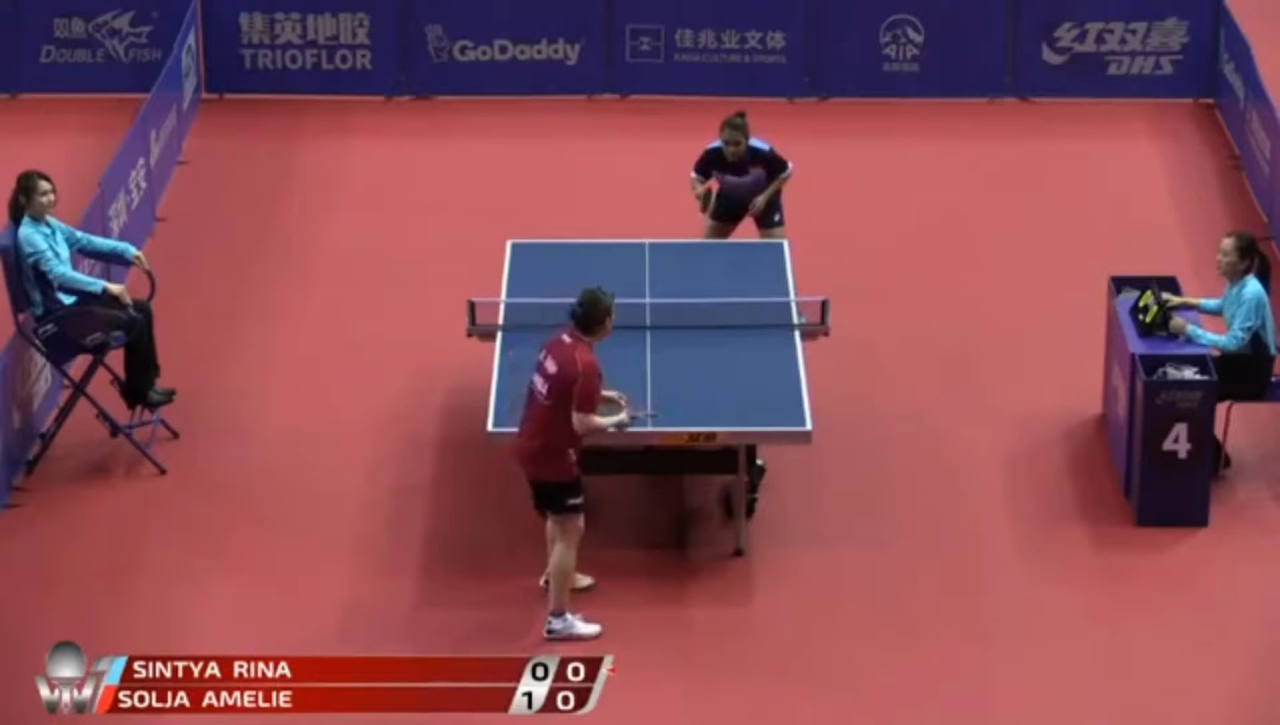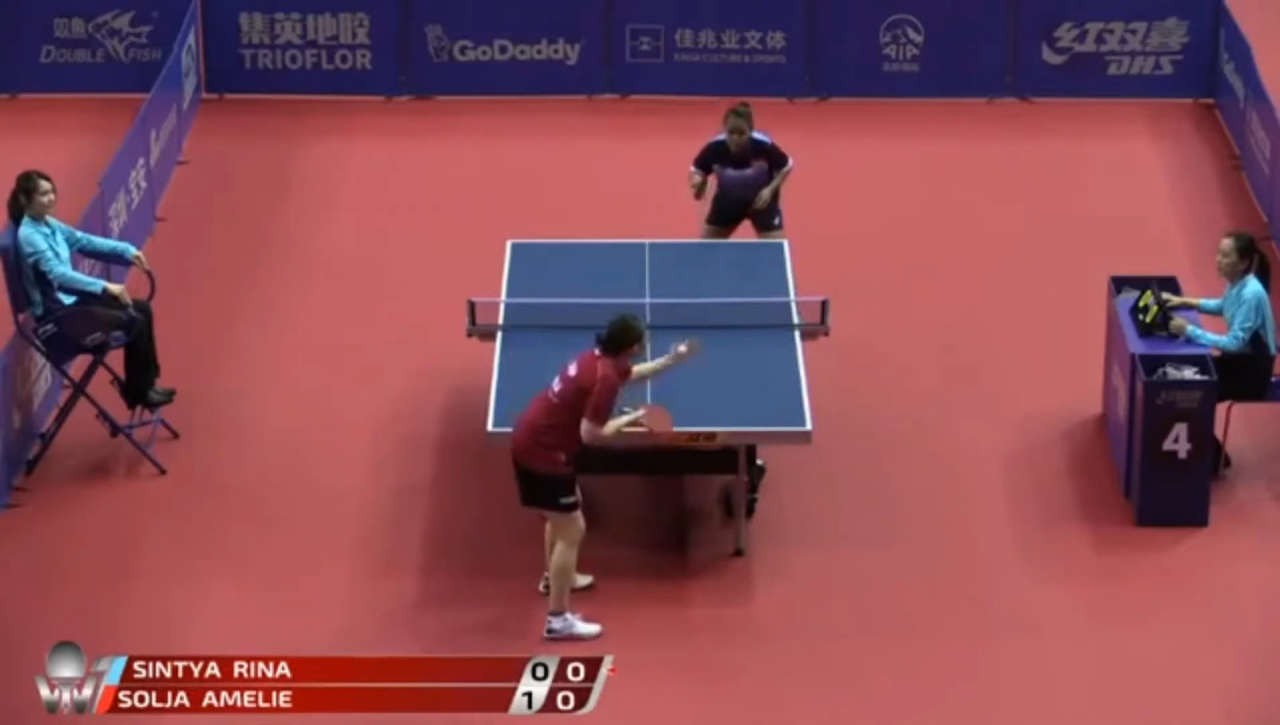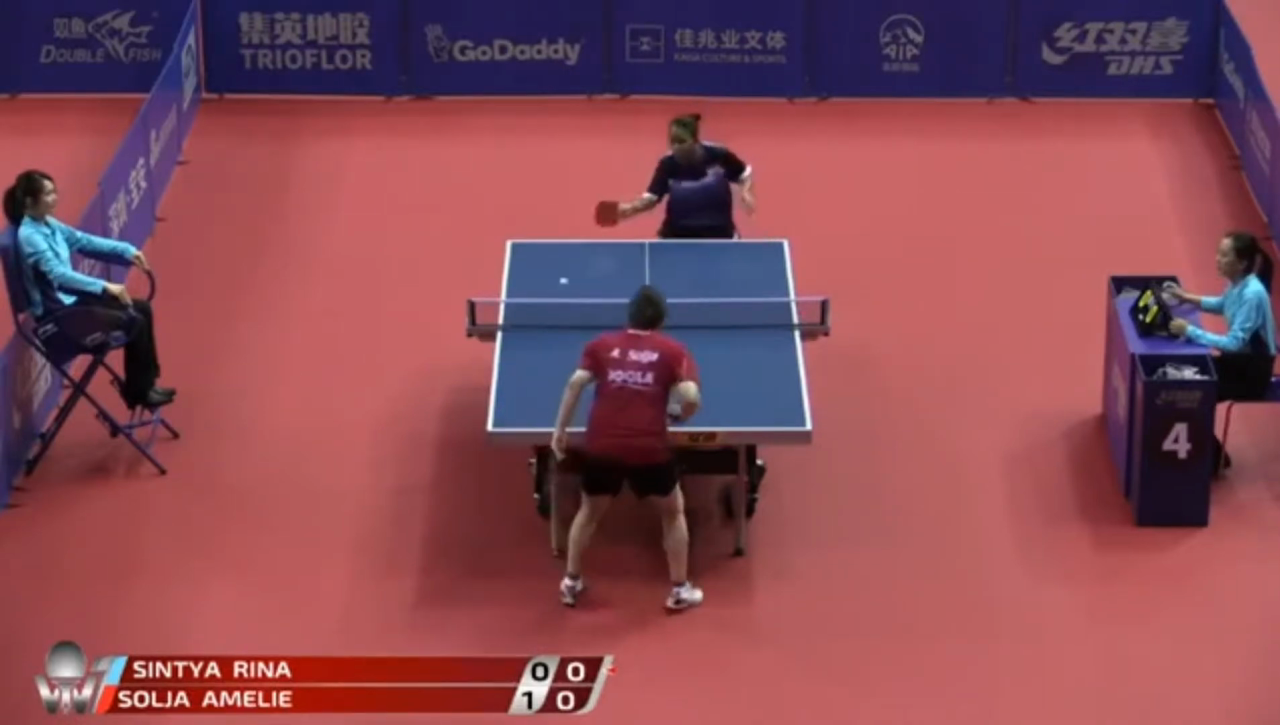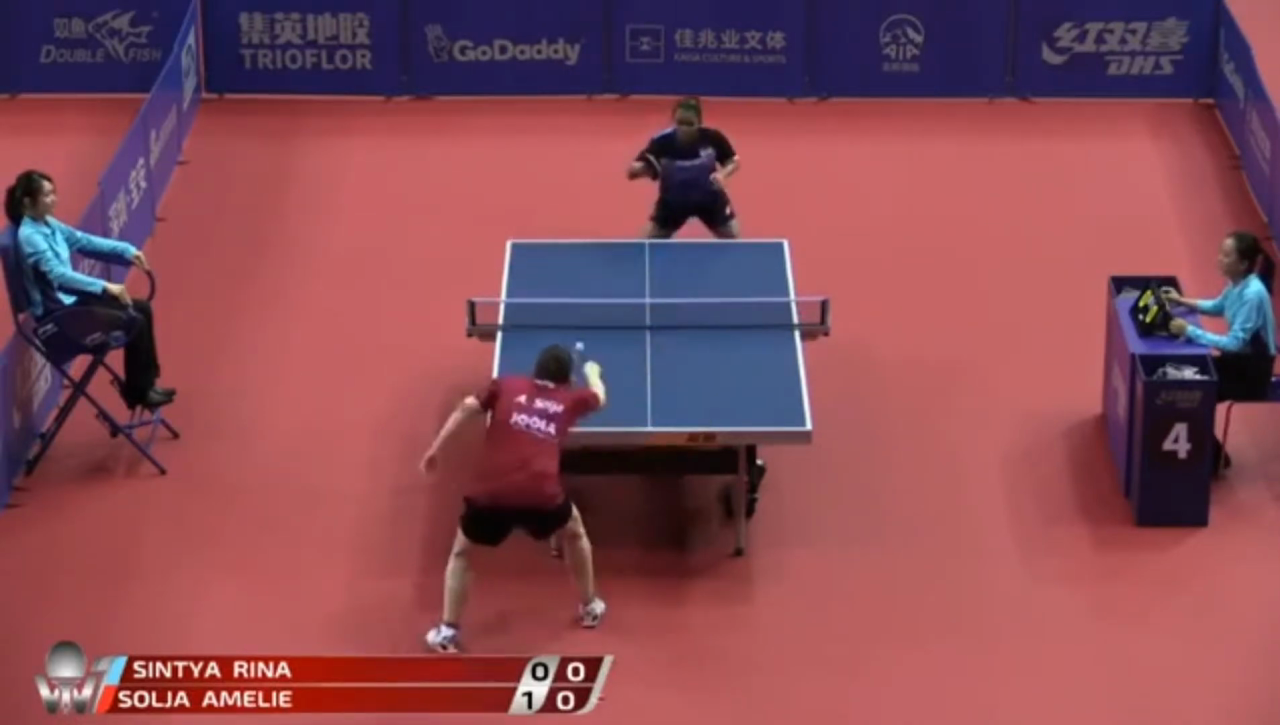
dt=1s
person 1, frame 1
left shoulder: (558, 342)
right shoulder: (585, 364)
right elbow: (582, 424)
left wrist: (600, 395)
right wrist: (617, 420)
left hip: (533, 444)
right hip: (552, 454)
left knee: (561, 515)
right knee: (570, 531)
left ankle: (557, 576)
right ankle: (558, 620)
person 1, frame 2
left shoulder: (596, 358)
right shoulder: (603, 378)
left elbow: (630, 373)
right elbow: (592, 435)
left wrist: (671, 359)
right wrist: (630, 419)
left hip: (532, 439)
right hip: (541, 451)
left knee: (560, 514)
right knee: (572, 531)
left ankle: (555, 576)
right ankle: (558, 620)
person 1, frame 3
left shoulder: (602, 344)
right shoulder: (674, 351)
left elbow: (576, 383)
right elbow: (691, 397)
left wrist: (560, 429)
right wrist: (681, 415)
left hip: (601, 446)
right hip: (650, 449)
left knee: (590, 510)
right knee: (673, 512)
left ankle: (571, 583)
right ankle: (680, 590)
person 1, frame 4
left shoulder: (505, 386)
right shoulder: (571, 398)
left elbow: (468, 407)
right elbow: (599, 399)
left wrist: (435, 449)
right wrist: (593, 374)
left hip: (489, 493)
right hip: (542, 496)
left knee: (460, 553)
right knee: (575, 532)
left ankle: (447, 631)
right ankle: (589, 607)
person 2, frame 1
left shoulder: (1251, 294)
right shoulder: (1236, 283)
left elbow: (1233, 343)
right elbow: (1221, 306)
left wrist: (1189, 330)
right wrist: (1184, 301)
left hip: (1254, 369)
right hip: (1239, 358)
left ankle: (1215, 456)
person 2, frame 2
left shoulder: (1251, 294)
right shoulder: (1237, 284)
left elbow: (1233, 343)
right elbow: (1222, 306)
left wrist: (1189, 330)
right wrist: (1184, 301)
left hip: (1254, 369)
right hip: (1240, 358)
left ankle: (1215, 456)
person 2, frame 3
left shoulder: (1252, 294)
right shoulder: (1237, 284)
left elbow: (1233, 343)
right elbow: (1221, 305)
left wrist: (1189, 331)
right wrist: (1185, 297)
left hip: (1254, 369)
right hip: (1240, 358)
left ankle: (1214, 456)
person 2, frame 4
left shoulder: (1253, 294)
right shoulder: (1237, 284)
left elbow: (1234, 343)
right elbow: (1217, 307)
left wrist: (1189, 331)
right wrist: (1182, 301)
left hip: (1254, 370)
right hip: (1240, 358)
left ankle: (1215, 456)
person 3, frame 1
left shoulder: (49, 223)
right shoulder: (28, 235)
left elbow: (85, 241)
right elbow: (58, 274)
left wrist: (126, 250)
right wrist: (104, 286)
left hip: (72, 296)
right hip: (56, 310)
left knee: (142, 309)
right knee: (134, 322)
left ankle: (146, 382)
right ankle: (138, 392)
person 3, frame 2
left shoulder: (48, 223)
right shoulder: (28, 236)
left elbow: (85, 241)
right elbow: (58, 273)
left wrist: (126, 250)
right wrist: (104, 286)
left hip: (71, 296)
right hip: (56, 310)
left knee: (142, 310)
right knee: (134, 322)
left ankle: (146, 382)
right ankle: (138, 392)
person 3, frame 3
left shoulder: (48, 223)
right shoulder: (29, 236)
left elbow: (84, 240)
right elbow: (58, 274)
left wrist: (126, 250)
right wrist: (104, 286)
left hip: (72, 296)
right hip: (57, 310)
left knee: (142, 309)
right knee: (134, 322)
left ankle: (146, 382)
right ankle: (139, 392)
person 3, frame 4
left shoulder: (47, 223)
right shoulder: (29, 236)
left elbow: (84, 240)
right elbow: (58, 275)
left wrist: (126, 250)
right wrist: (104, 286)
left hip: (72, 296)
right hip: (57, 310)
left knee: (142, 309)
right knee: (134, 322)
left ankle: (146, 382)
right ankle: (138, 392)
